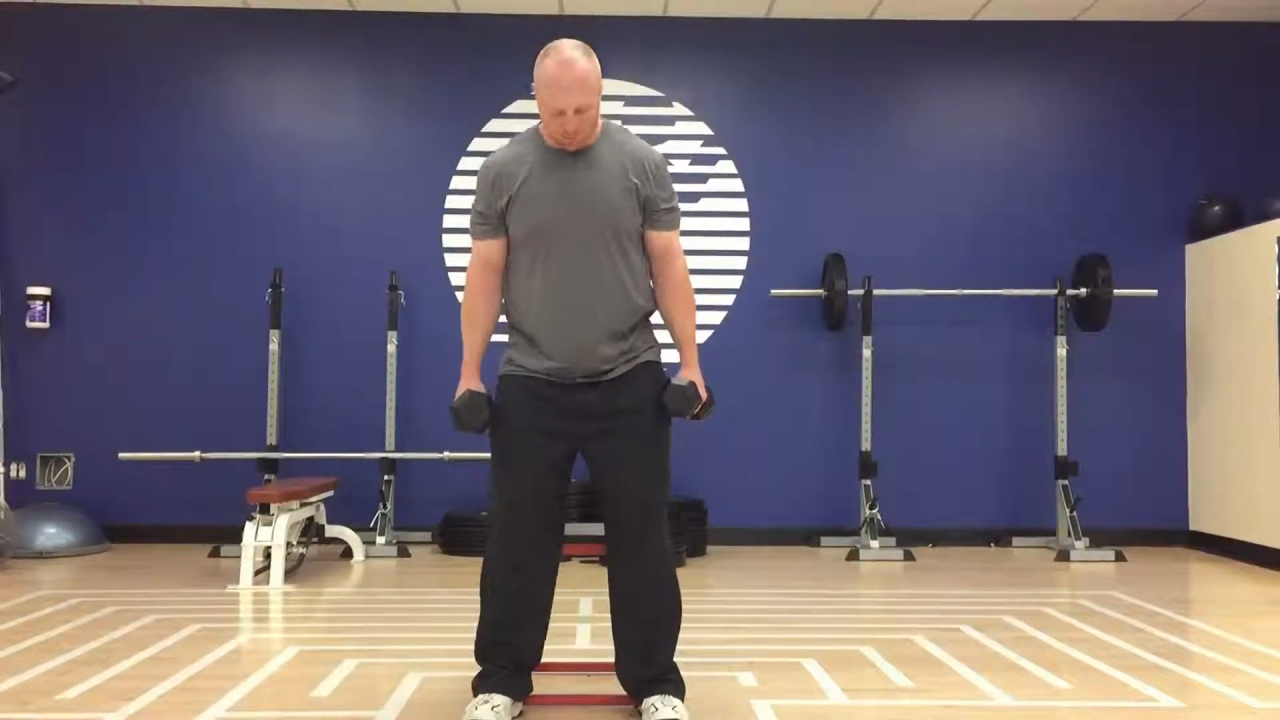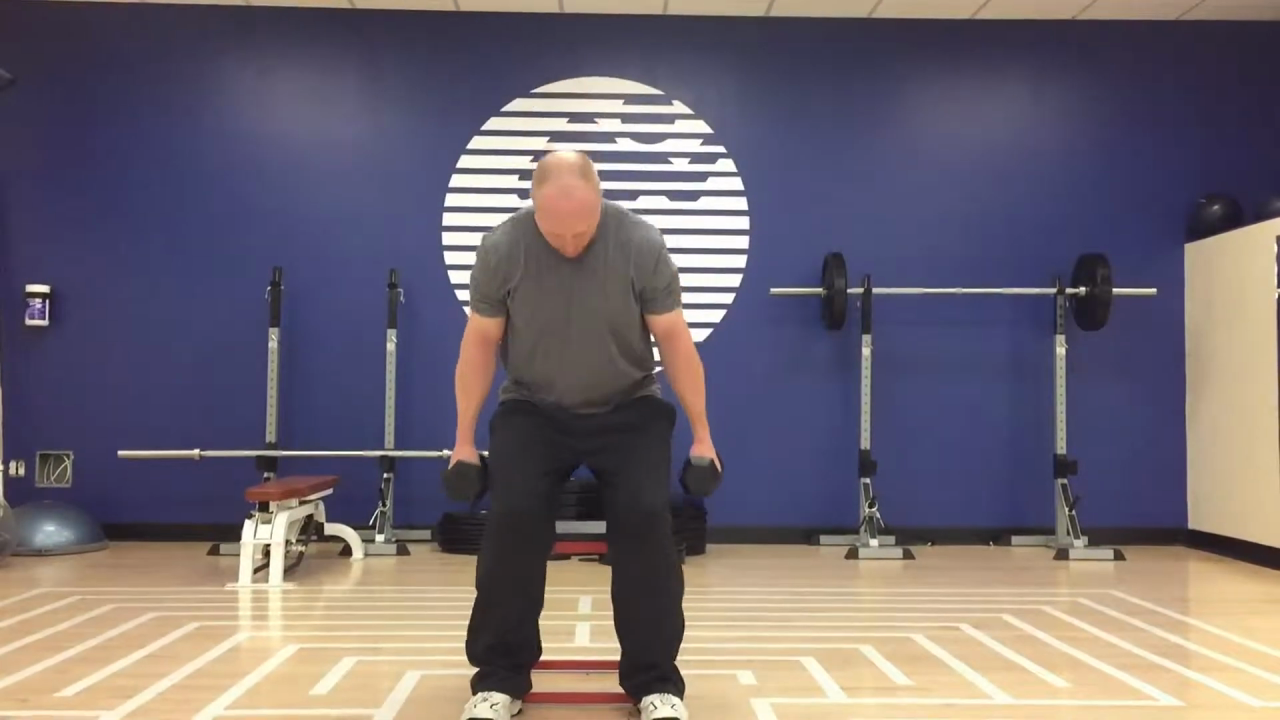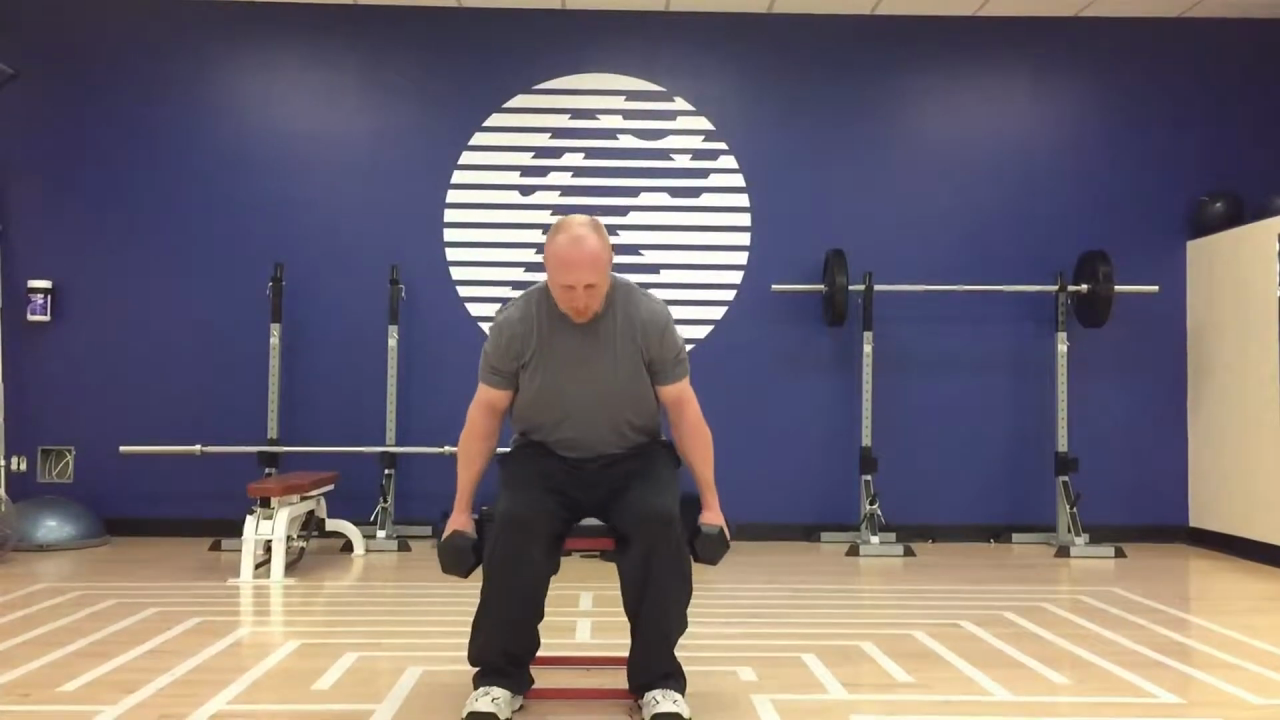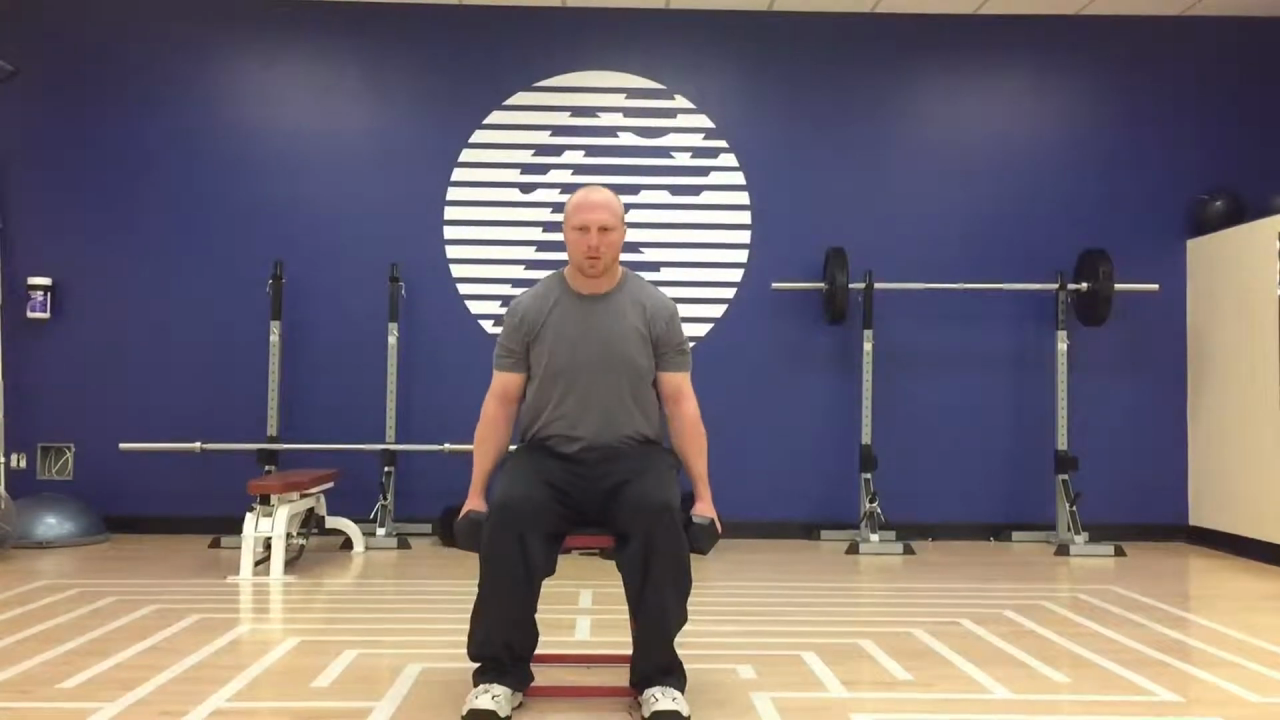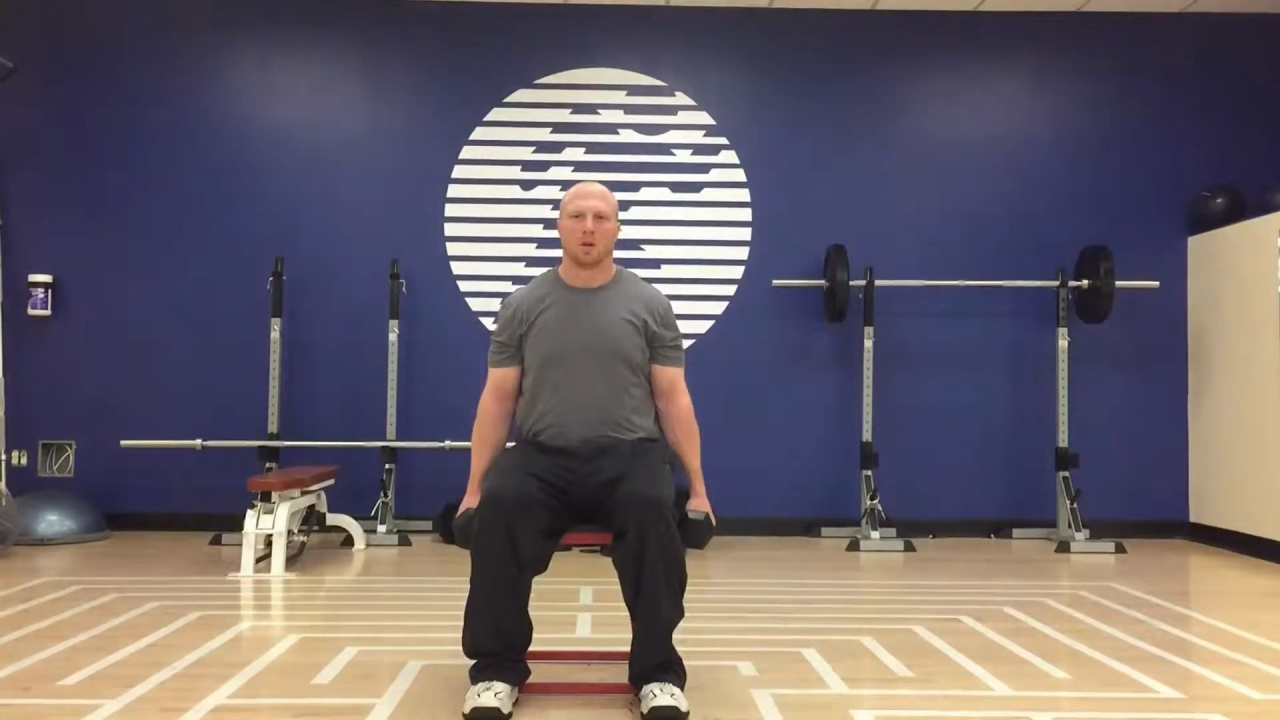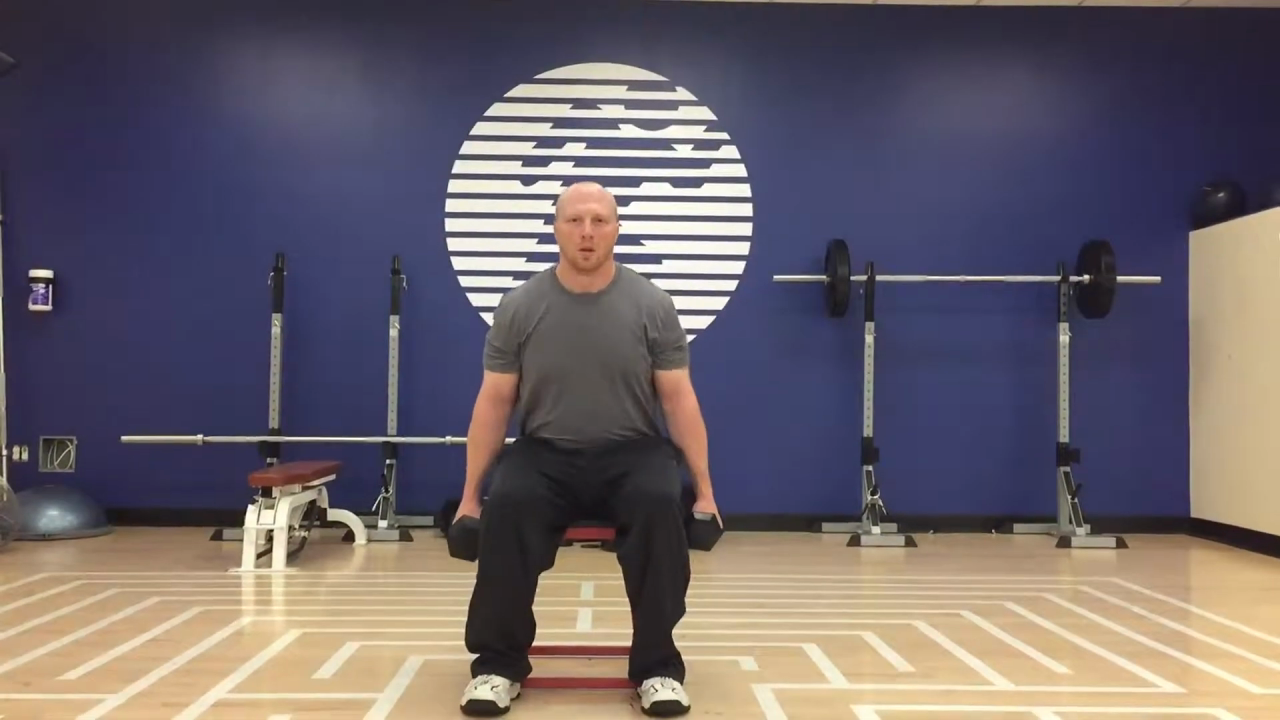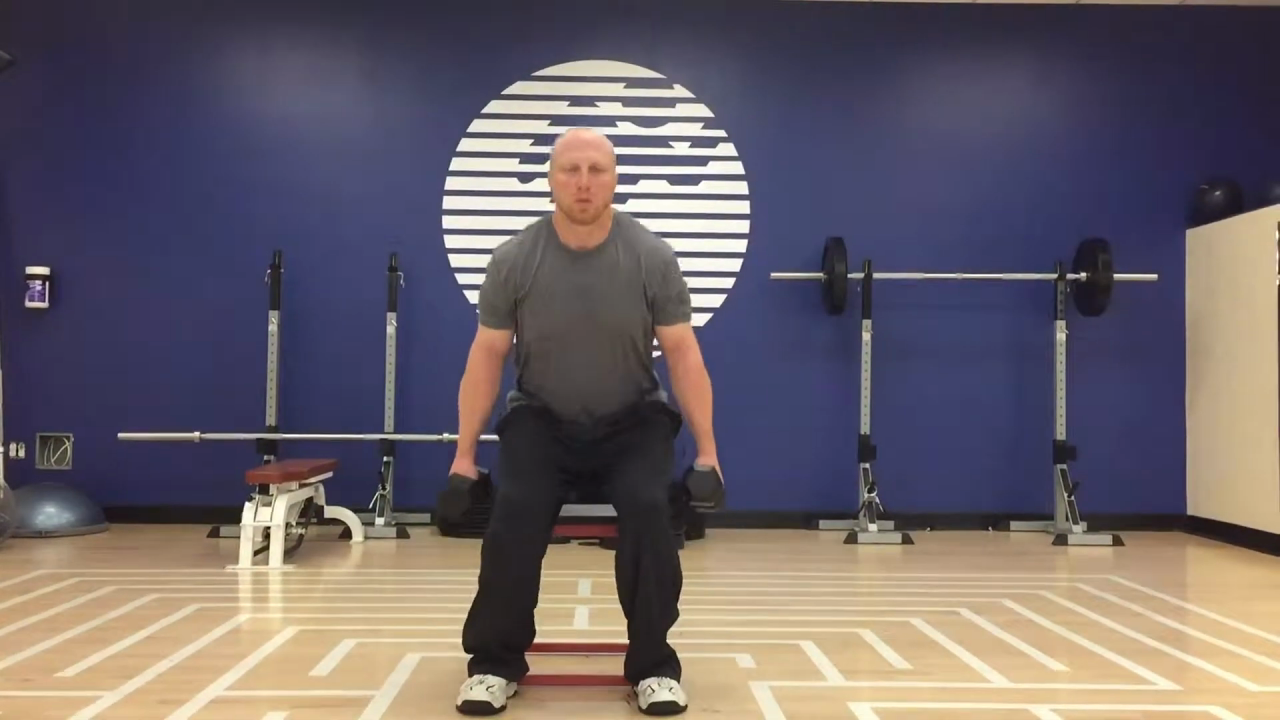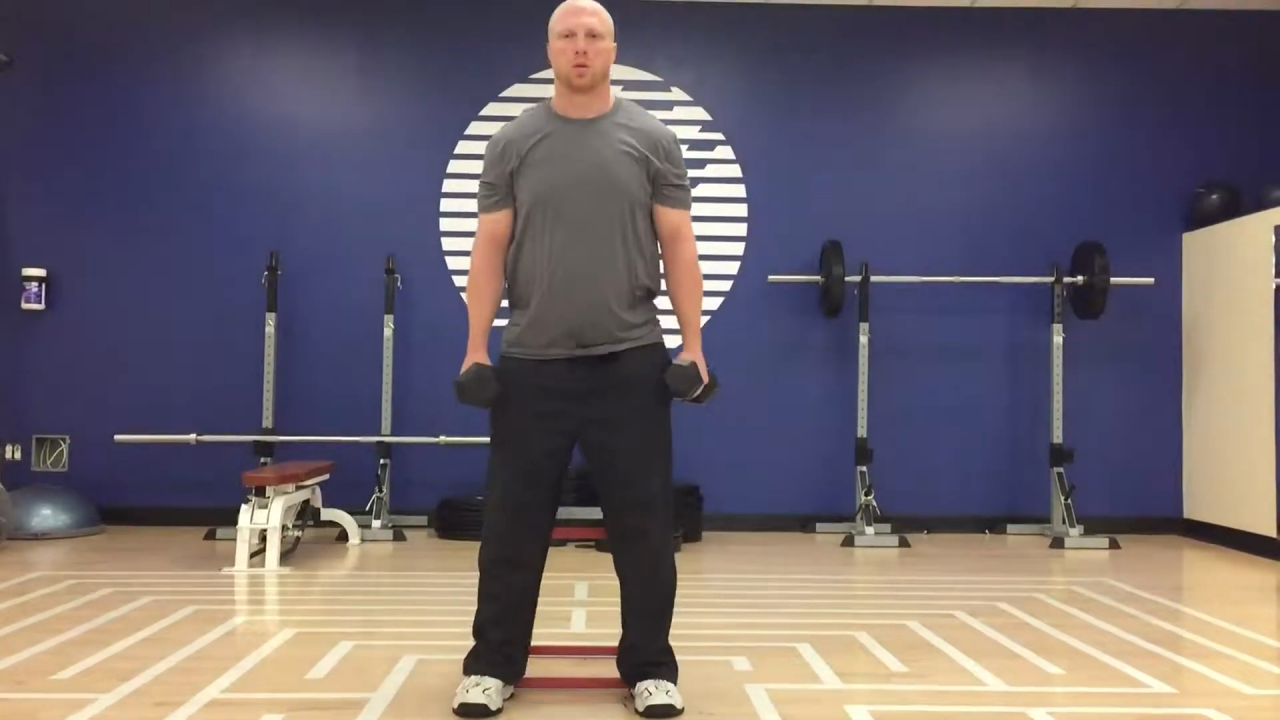
dt=0.4s
person 1, frame 1
left shoulder: (641, 162)
right shoulder: (504, 169)
left elbow: (668, 266)
right elbow: (486, 274)
left wrist: (690, 361)
right wrist: (470, 370)
left hip: (628, 381)
right hip: (531, 383)
left knee: (640, 530)
right knee: (520, 530)
person 1, frame 2
left shoulder: (640, 244)
right shoulder: (501, 249)
left elbow: (674, 341)
right elbow: (481, 343)
left wrist: (700, 432)
right wrist: (465, 437)
left hip: (628, 409)
right hip: (533, 410)
left knee: (645, 521)
right knee: (513, 522)
person 1, frame 3
left shoulder: (649, 318)
right shoulder: (515, 324)
left elbow: (683, 410)
right elbow: (486, 413)
left wrist: (710, 501)
right wrist: (461, 508)
left hip: (633, 458)
right hip: (544, 459)
left knee: (659, 522)
right knee: (514, 525)
right ankle: (499, 678)
person 1, frame 4
left shoulder: (655, 309)
right shoulder: (528, 310)
left elbow: (680, 403)
right elbow: (501, 401)
left wrist: (703, 494)
right wrist: (476, 491)
left hip: (632, 460)
right hip: (547, 460)
left knee: (660, 515)
right knee: (508, 513)
left ankle: (658, 676)
right ankle: (499, 674)
person 1, frame 5
left shoulder: (649, 305)
right shoulder: (522, 306)
left elbow: (673, 398)
right elbow: (498, 398)
left wrist: (697, 487)
right wrist: (474, 486)
left hip: (629, 454)
right hip: (543, 457)
left knee: (652, 509)
right knee: (500, 507)
left ankle: (657, 672)
right ankle: (497, 669)
person 1, frame 6
left shoulder: (651, 306)
right shoulder: (519, 308)
left elbow: (679, 400)
right elbow: (493, 403)
left wrist: (704, 490)
right wrist: (470, 495)
left hip: (632, 454)
right hip: (546, 456)
left knee: (660, 506)
right knee: (507, 507)
left ankle: (657, 665)
right ankle: (498, 663)
person 1, frame 7
left shoulder: (652, 258)
right shoulder: (514, 261)
left elbow: (683, 355)
right elbow: (487, 357)
left wrist: (706, 449)
right wrist: (465, 452)
left hip: (633, 422)
right hip: (541, 421)
left knee: (648, 511)
right knee: (515, 513)
left ankle: (654, 665)
right ankle: (494, 663)
person 1, frame 8
left shoulder: (651, 139)
right shoulder: (512, 142)
left elbow: (678, 247)
right elbow: (490, 248)
left wrist: (693, 343)
right wrist: (476, 347)
left hip: (630, 360)
right hip: (532, 363)
left knee: (642, 515)
right knee: (515, 515)
